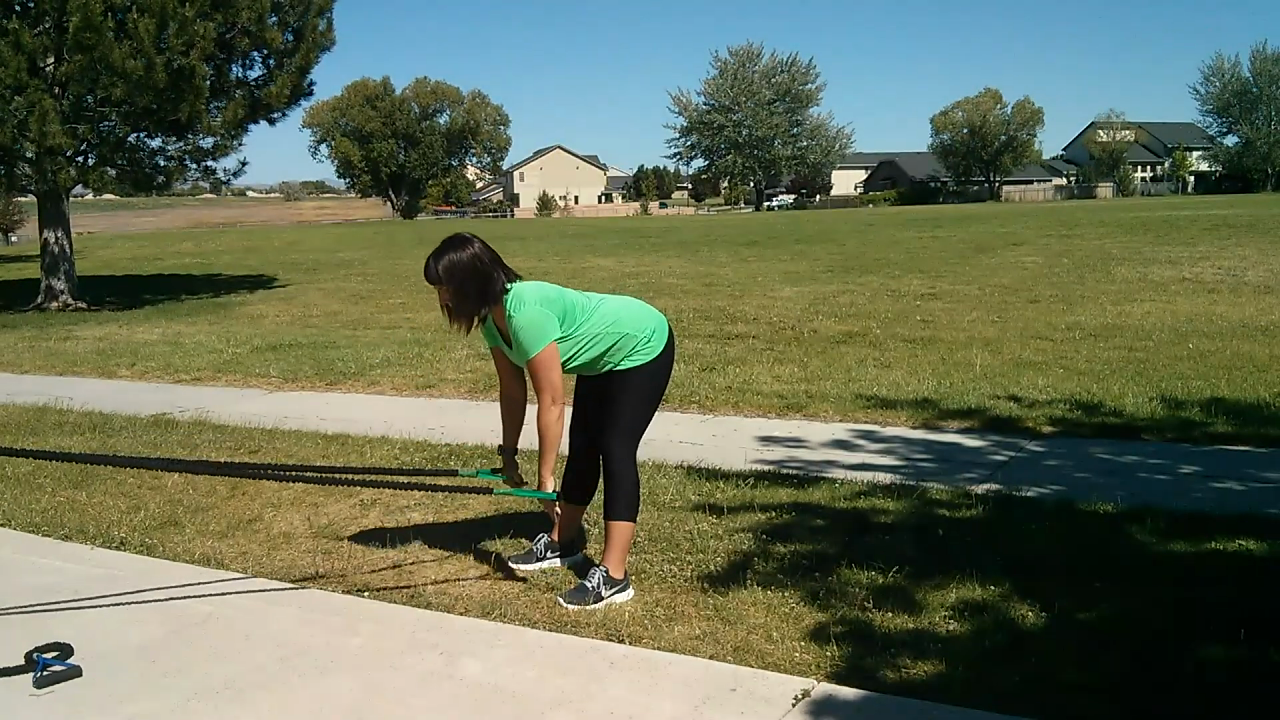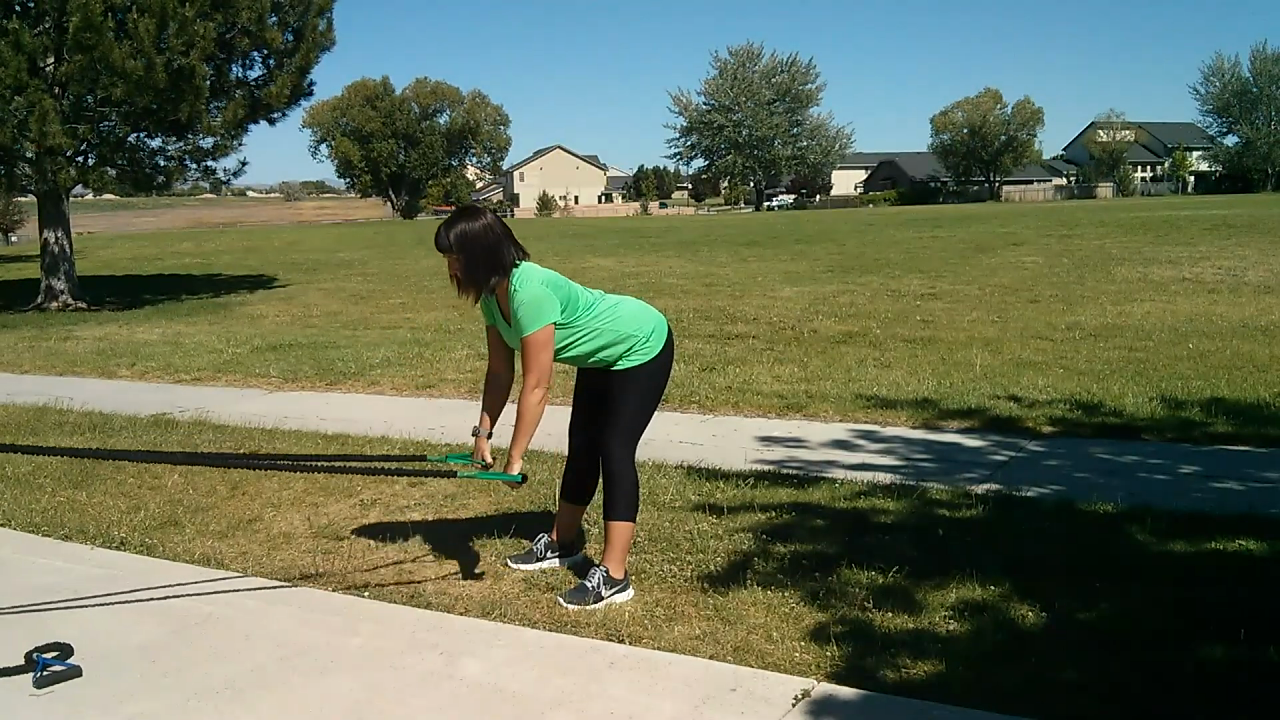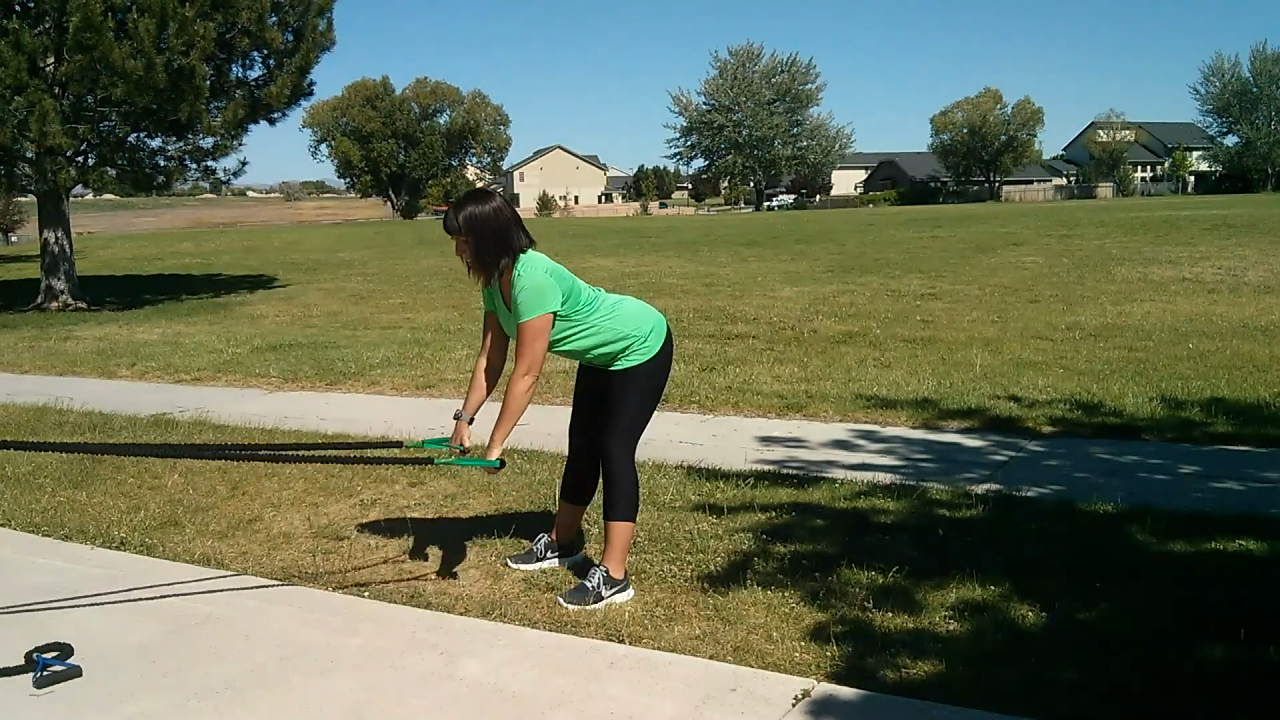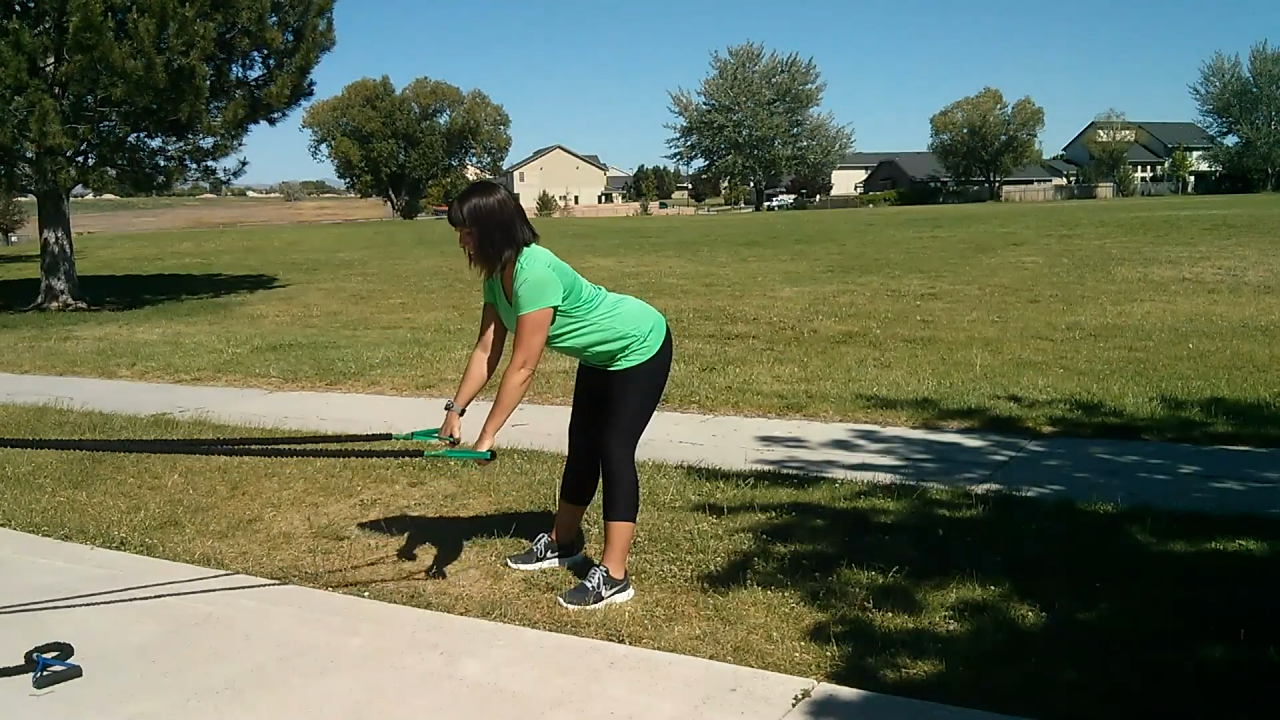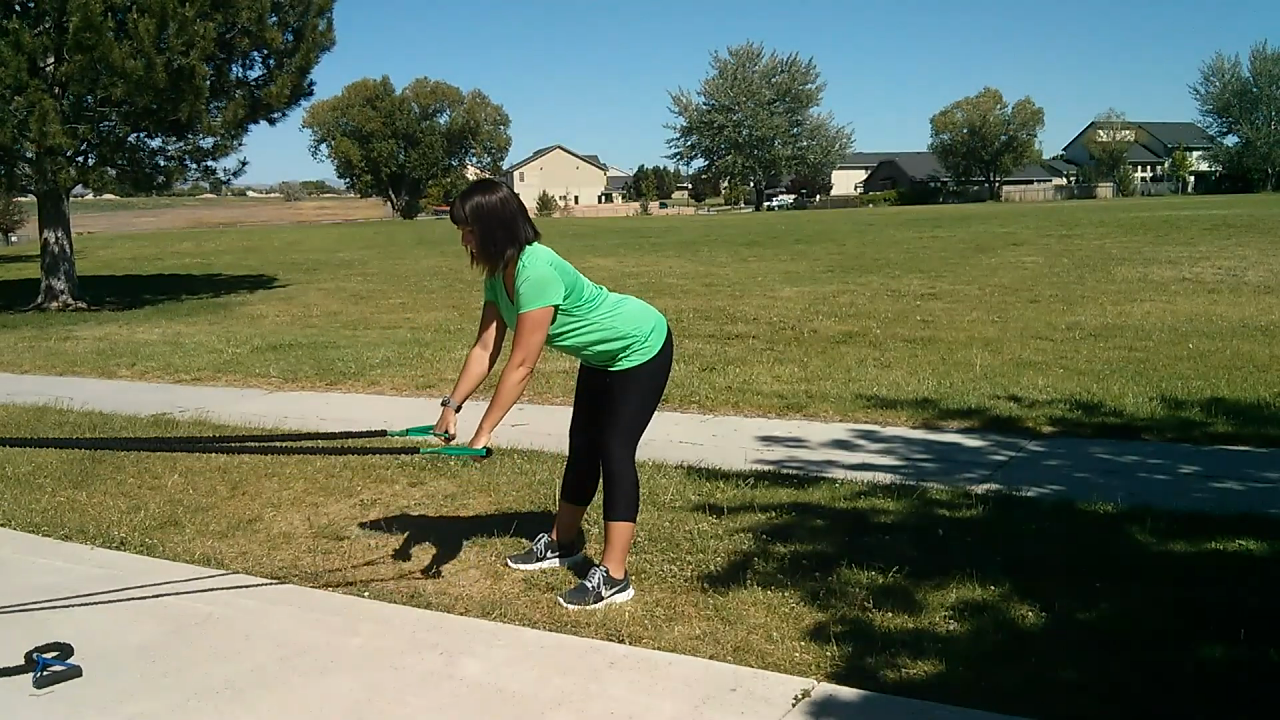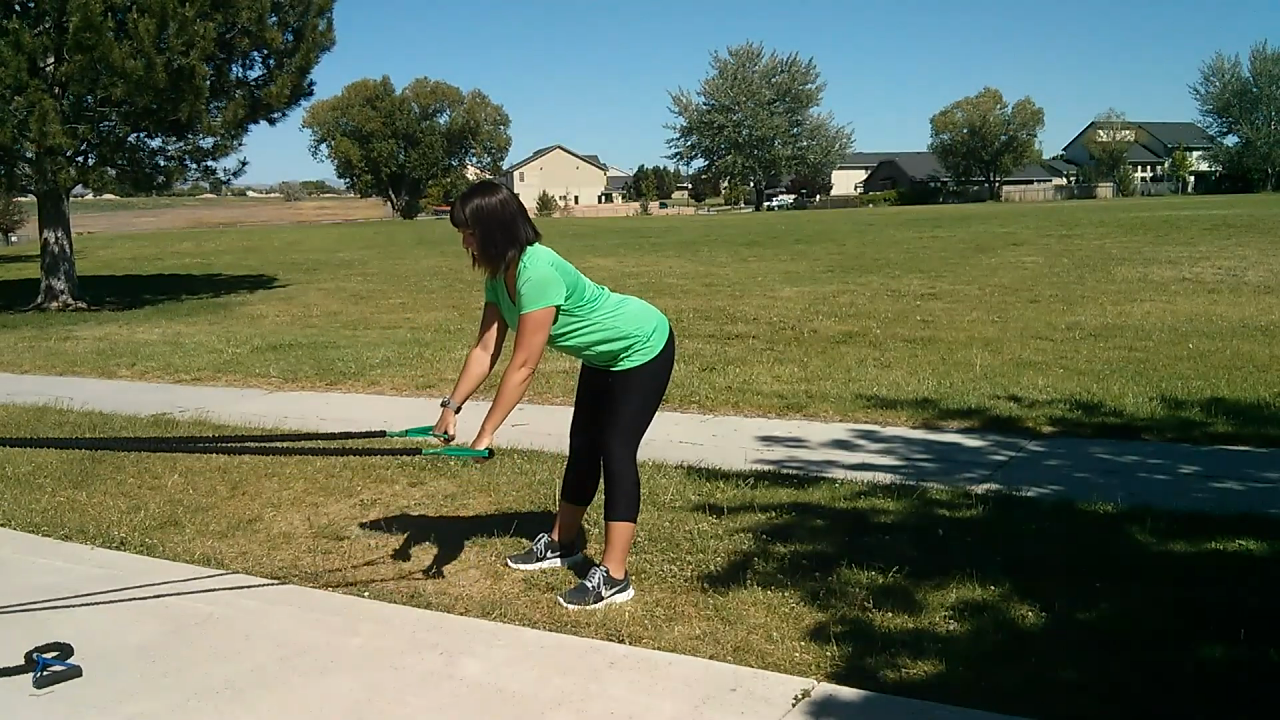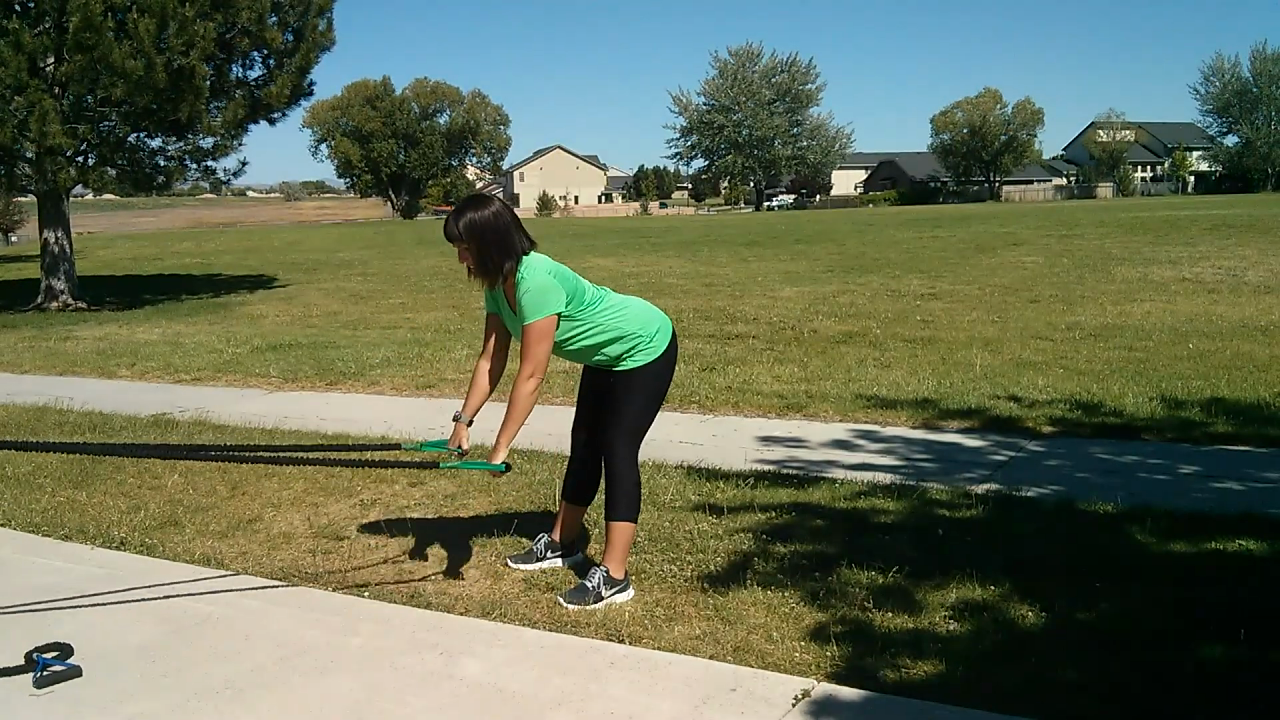
dt=0.2s
person 1, frame 1
left shoulder: (525, 313)
right shoulder: (491, 315)
left elbow: (551, 404)
right elbow: (512, 389)
left wrist: (544, 477)
right wrist: (507, 452)
left hip: (642, 348)
right hip: (602, 357)
left knee: (615, 451)
right knee: (582, 446)
left ankle: (613, 577)
right ankle: (563, 541)
person 1, frame 2
left shoulder: (530, 292)
right shoulder: (493, 294)
left elbow: (536, 388)
right elbow: (499, 373)
left wrist: (514, 458)
right wrist: (482, 435)
left hip: (641, 347)
right hip: (601, 357)
left knee: (614, 450)
right knee: (582, 446)
left ankle: (614, 577)
right ankle: (564, 542)
person 1, frame 3
left shoulder: (533, 280)
right shoulder: (495, 282)
left elbow: (526, 375)
right elbow: (490, 359)
left wrist: (496, 444)
right wrist: (464, 417)
left hip: (640, 347)
right hip: (600, 356)
left knee: (614, 450)
right knee: (582, 446)
left ankle: (614, 577)
right ankle: (563, 542)
person 1, frame 4
left shoulder: (535, 274)
right shoulder: (498, 276)
left elbow: (522, 368)
right elbow: (486, 351)
left wrist: (488, 436)
right wrist: (456, 410)
left hip: (639, 347)
right hip: (599, 356)
left knee: (614, 451)
right knee: (582, 446)
left ankle: (614, 577)
right ankle: (562, 542)
person 1, frame 5
left shoulder: (537, 272)
right shoulder: (499, 274)
left elbow: (521, 366)
right elbow: (485, 349)
left wrist: (484, 432)
right wrist: (451, 406)
left hip: (639, 347)
right hip: (601, 356)
left knee: (614, 451)
right knee: (582, 446)
left ankle: (614, 577)
right ankle: (563, 542)
person 1, frame 6
left shoulder: (538, 274)
right shoulder: (500, 275)
left elbow: (523, 367)
right elbow: (485, 350)
left wrist: (486, 434)
right wrist: (451, 407)
left hip: (641, 348)
right hip: (603, 355)
left knee: (616, 451)
right knee: (583, 446)
left ankle: (615, 578)
right ankle: (562, 542)
person 1, frame 7
left shoulder: (536, 282)
right shoulder: (498, 285)
left elbow: (530, 377)
right elbow: (490, 361)
left wrist: (501, 447)
right wrist: (463, 420)
left hip: (644, 348)
right hip: (606, 355)
left knee: (618, 451)
right knee: (584, 445)
left ankle: (614, 577)
right ankle: (562, 543)
